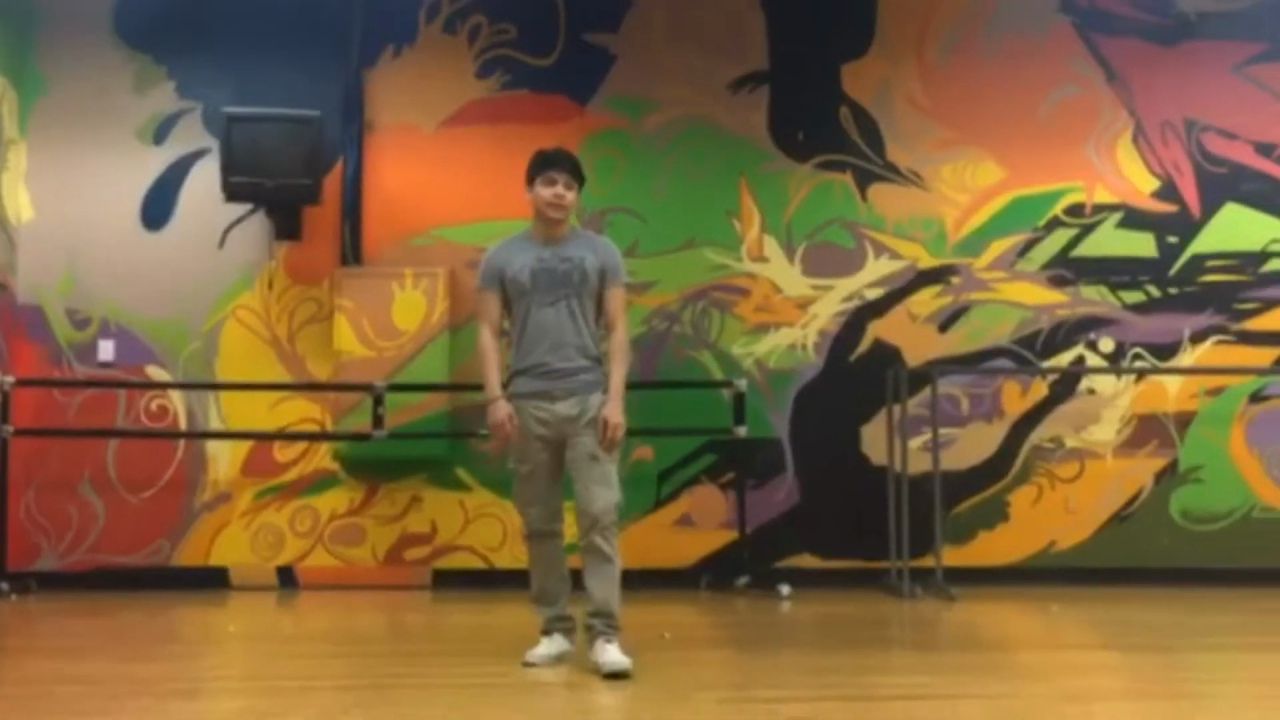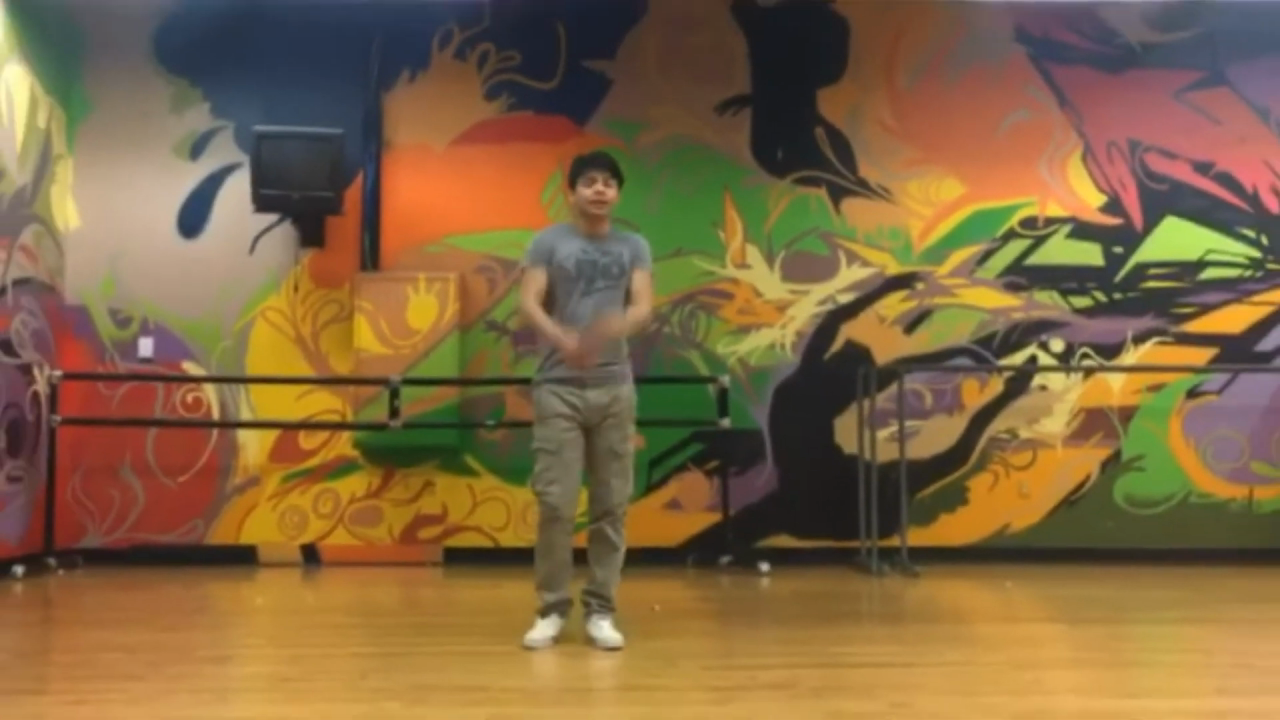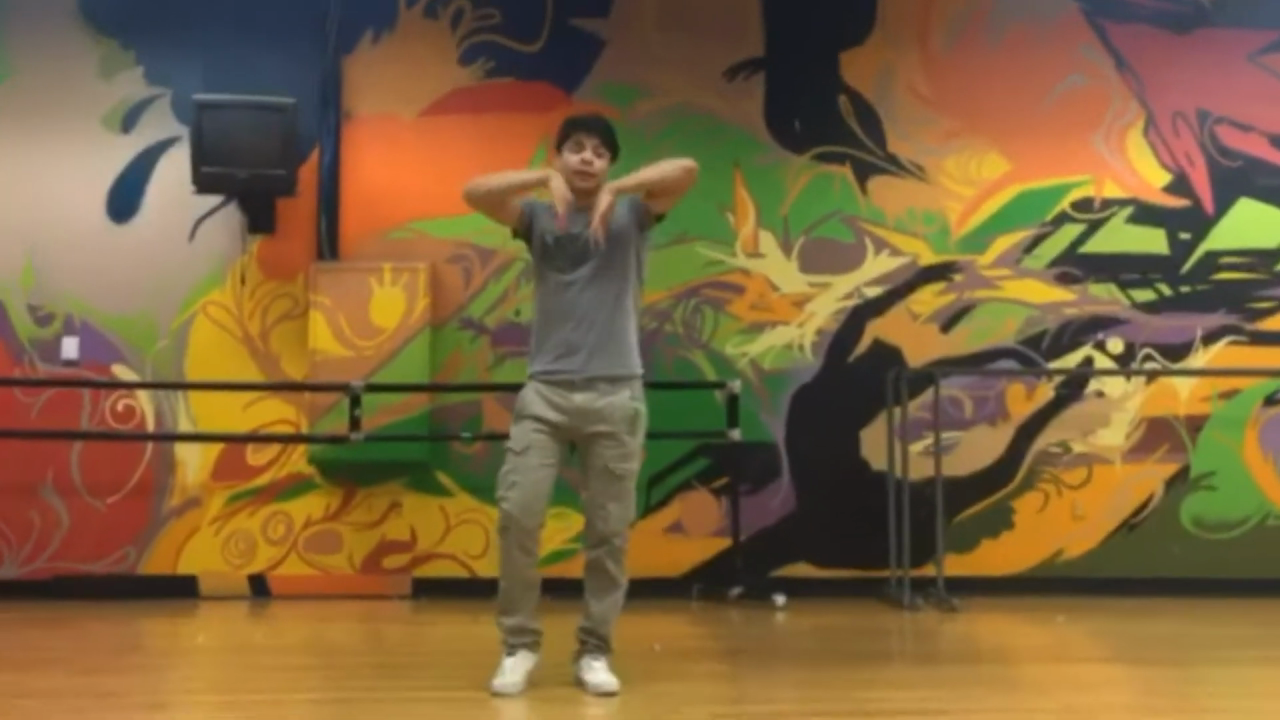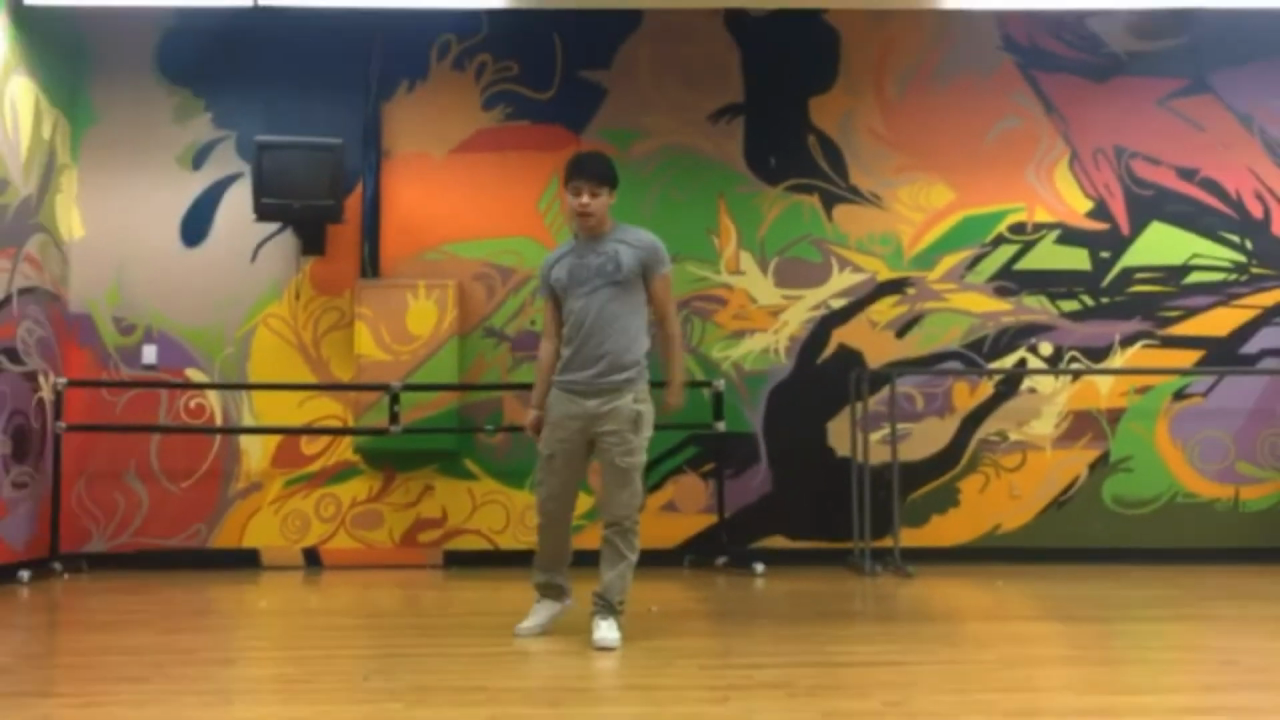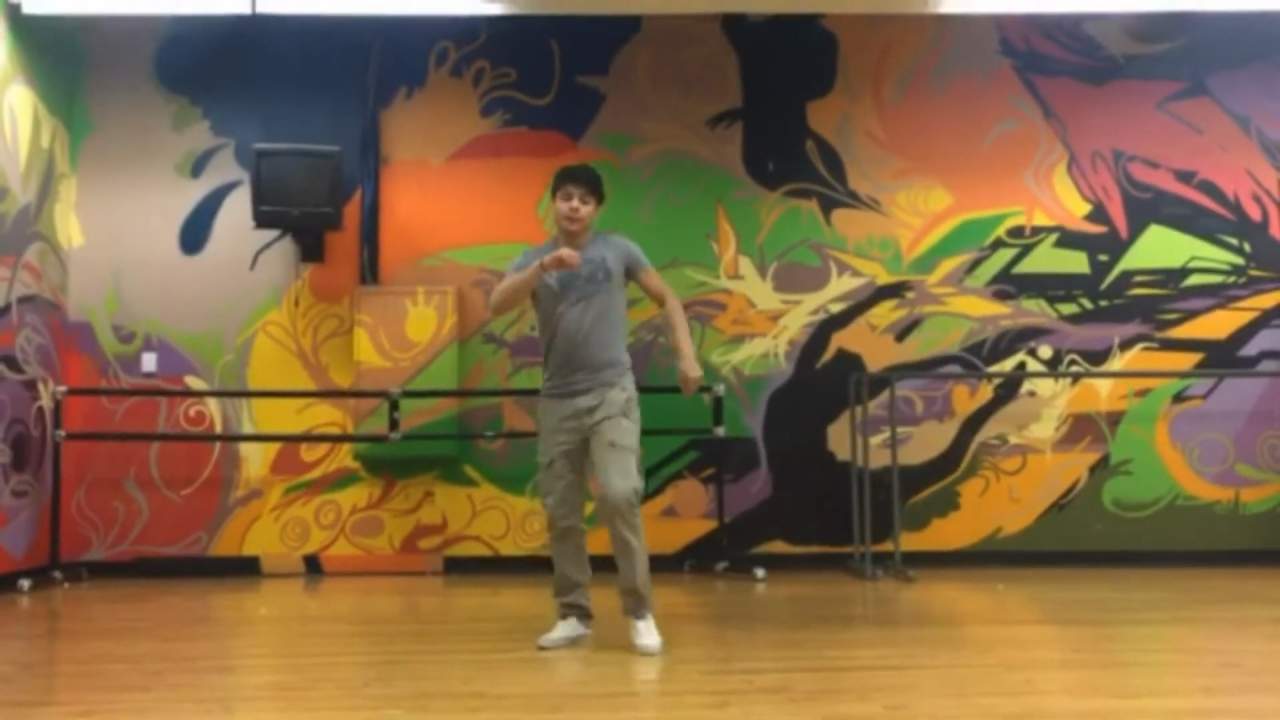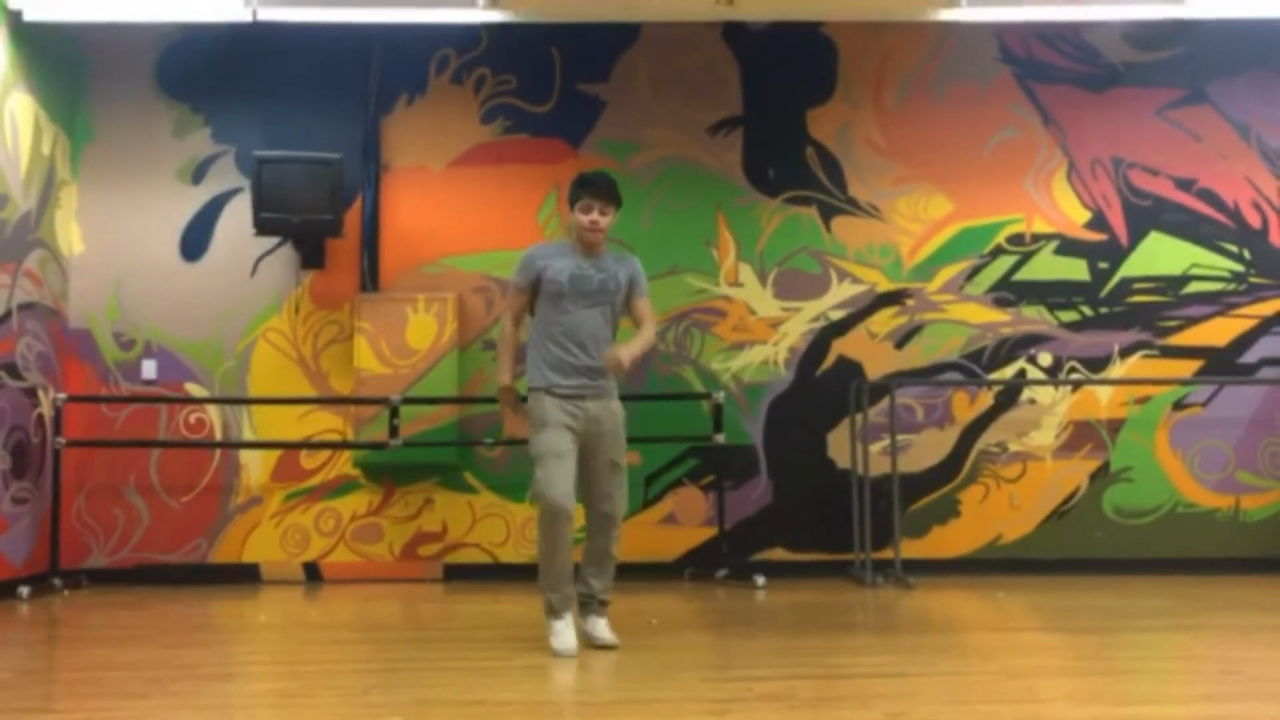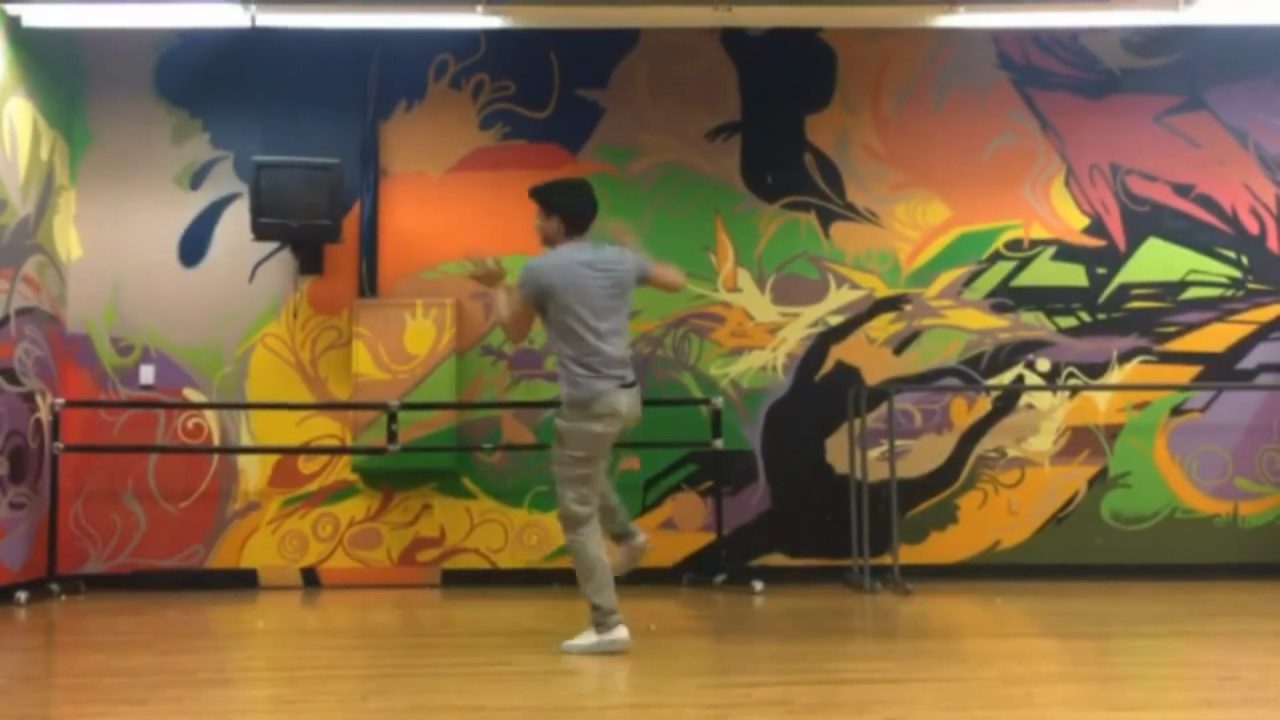
dt=0.7s
person 1, frame 1
left shoulder: (602, 253)
right shoulder: (501, 258)
left elbow: (616, 330)
right elbow: (488, 333)
left wrist: (615, 400)
right wrist: (495, 398)
left hip: (589, 401)
right hip: (528, 403)
left knee: (600, 514)
right knee: (540, 523)
left ankle: (603, 634)
right ankle: (556, 629)
person 1, frame 2
left shoulder: (634, 247)
right shoulder: (547, 243)
left elbow: (645, 303)
right elbow: (529, 304)
left wrist: (622, 323)
right wrist: (558, 338)
left hip: (615, 389)
right hip: (557, 390)
left knee: (611, 505)
right knee: (556, 502)
left ankle: (601, 609)
right ankle: (552, 607)
person 1, frame 3
left shoulder: (630, 211)
right shoulder: (538, 215)
left elbow: (686, 170)
right elbow: (475, 193)
left wrist: (617, 191)
right wrist: (545, 180)
left hip: (616, 394)
right hip: (544, 392)
left knee: (608, 530)
right knee: (517, 514)
left ankle: (594, 650)
right ankle: (520, 642)
person 1, frame 4
left shoulder: (643, 246)
right shoulder: (555, 263)
left elbow: (667, 318)
right elbow: (551, 336)
left wrist: (676, 381)
right wrist: (537, 401)
left hip: (624, 398)
right hip: (566, 398)
left knee: (621, 511)
right knee: (553, 504)
left ankle: (608, 612)
right ankle: (551, 594)
person 1, frame 5
left shoulder: (619, 249)
right shoulder: (534, 260)
left elbow: (667, 299)
right elbow: (497, 305)
left wrist: (688, 355)
right wrist: (544, 264)
left hip: (614, 394)
right hip: (558, 403)
left knee: (618, 495)
right knee: (561, 514)
left ankle: (640, 610)
right ankle: (574, 614)
person 1, frame 6
left shoulder: (627, 266)
right shoulder: (541, 258)
left elbow: (648, 324)
right elbow: (509, 320)
left wrist: (632, 349)
right wrist: (504, 378)
left hip: (602, 403)
right hip: (550, 399)
left knee: (607, 513)
right knee: (556, 503)
left ankle: (593, 611)
right ankle: (559, 613)
person 1, frame 7
left shoulder: (537, 270)
right shoulder: (622, 258)
left elbow: (514, 332)
right elbow: (676, 281)
left wrist: (499, 287)
right wrist: (639, 249)
left hip: (588, 402)
right hip: (623, 395)
left knee: (576, 512)
left ankle: (608, 625)
right ankle: (625, 535)
